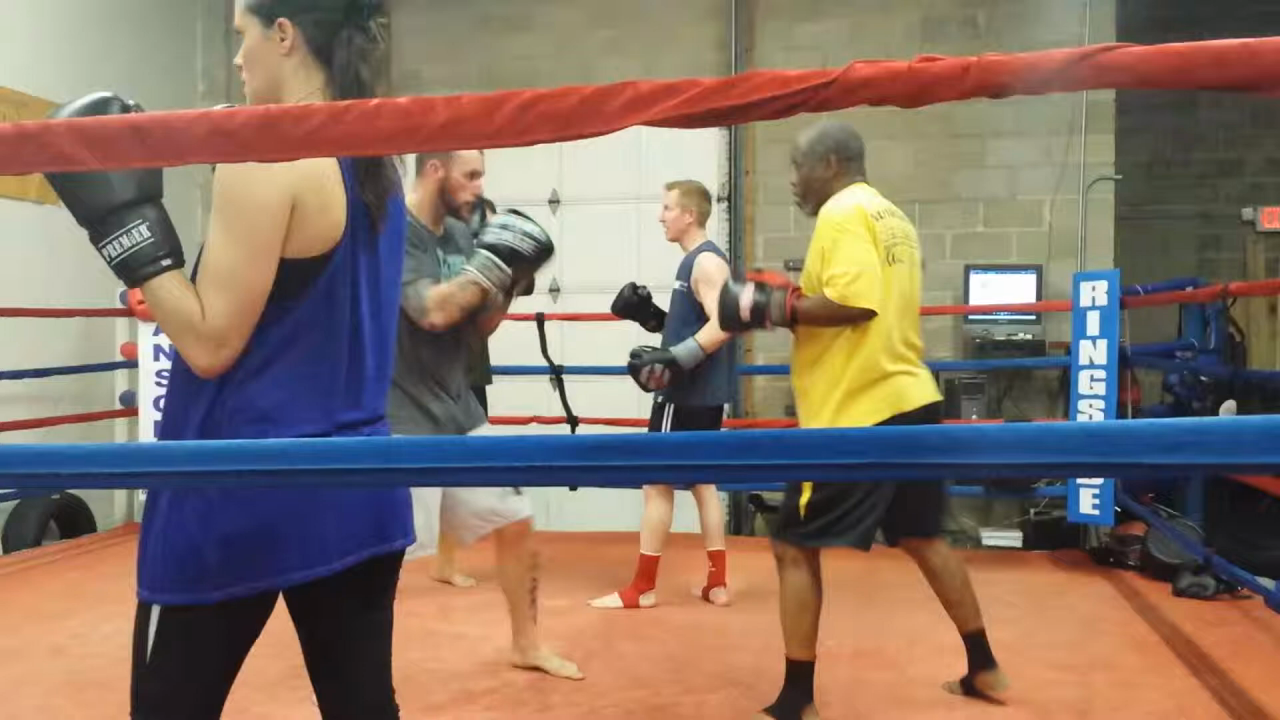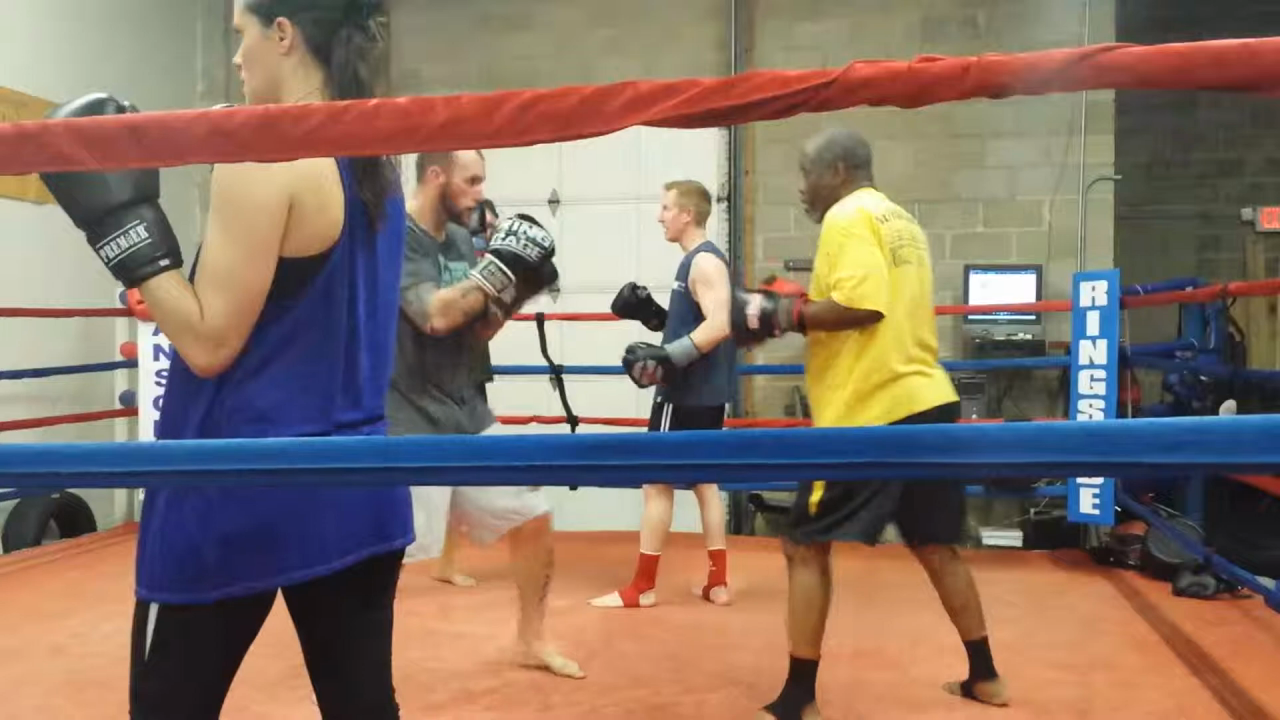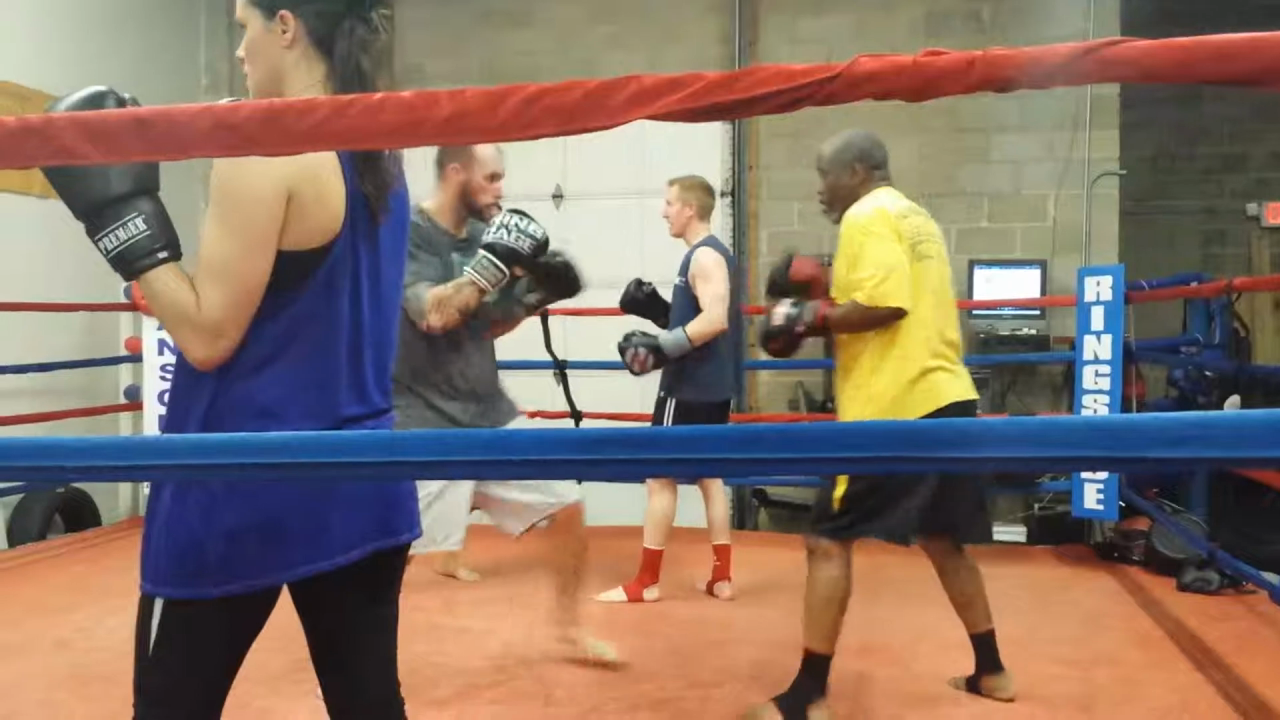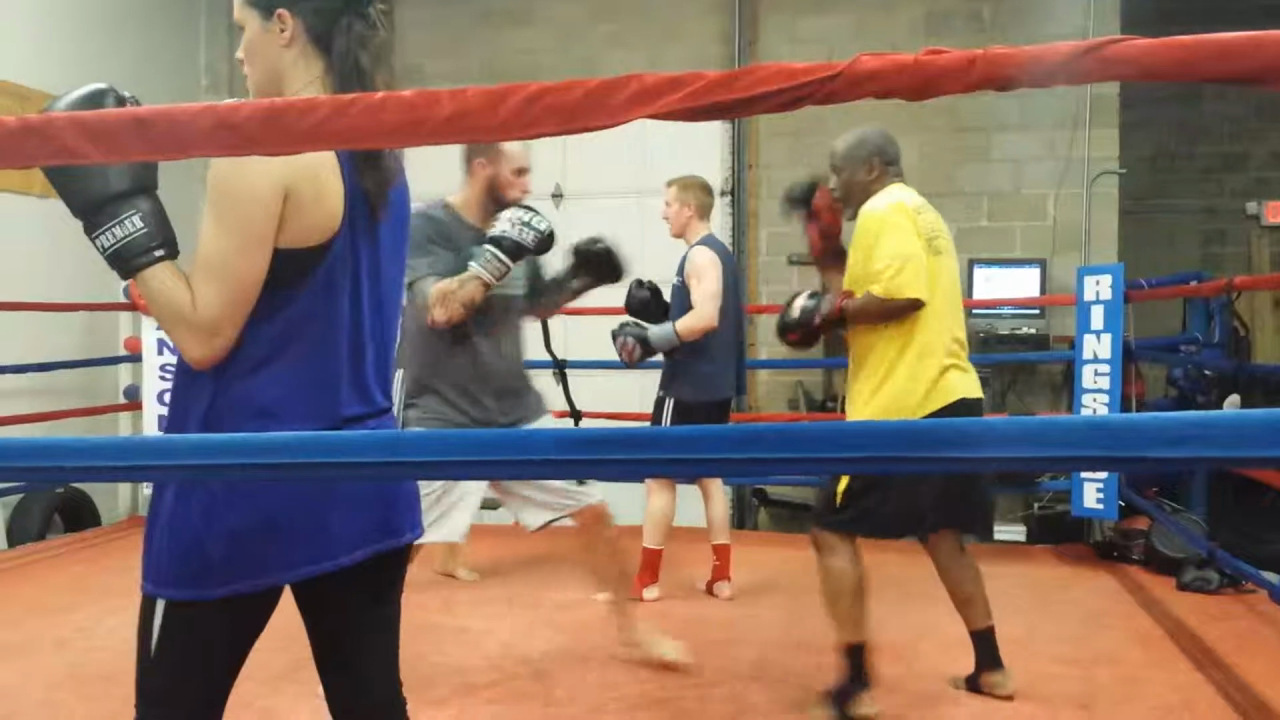
dt=0.1s
person 1, frame 1
left shoulder: (263, 158)
right shoulder: (374, 170)
left elbow: (211, 344)
left wrist: (126, 222)
left hip: (241, 495)
right hip: (354, 489)
person 1, frame 2
left shoulder: (261, 157)
right shoulder: (373, 169)
left elbow: (209, 343)
left wrist: (124, 221)
left hip: (239, 494)
right hip: (353, 487)
person 1, frame 3
left shoulder: (262, 148)
right shoulder: (378, 164)
left elbow: (207, 337)
left wrist: (122, 212)
left hip: (245, 489)
right hip: (359, 482)
person 1, frame 4
left shoulder: (259, 147)
right shoulder: (378, 161)
left elbow: (203, 335)
left wrist: (120, 209)
left hip: (245, 488)
right hip: (360, 481)
person 2, frame 1
left shoulder: (841, 214)
right shoulder: (892, 217)
left elbow: (853, 305)
left wrist: (775, 307)
right wrist: (790, 299)
left hip: (856, 412)
right hip: (911, 402)
left knee: (794, 547)
right knee: (923, 539)
right ankle: (983, 668)
person 2, frame 2
left shoulder: (847, 218)
right shoulder: (901, 221)
left elbow: (860, 308)
left wrist: (783, 314)
right wrist: (800, 304)
left hip: (868, 413)
right hip: (926, 404)
left knee: (805, 547)
right knee: (936, 545)
person 2, frame 3
left shoulder: (868, 217)
right shoulder: (915, 218)
left elbow: (883, 307)
left wrist: (807, 319)
right wrist: (818, 288)
left hip: (896, 410)
right hip: (947, 400)
left knee: (827, 540)
right knee: (943, 539)
right ankle: (989, 669)
person 2, frame 4
left shoulder: (884, 210)
right shoulder: (919, 212)
left elbow: (901, 298)
right elbow: (873, 289)
left wrist: (826, 309)
right wrist: (825, 235)
left hip: (904, 407)
right hip: (951, 398)
left knee: (833, 533)
right knee: (943, 534)
right ankle: (990, 667)
person 3, frame 1
left shoulder: (460, 235)
right elbow: (434, 312)
left wrist: (513, 280)
left hip: (460, 417)
right hip: (401, 423)
left knee: (516, 525)
left ankle: (527, 642)
person 3, frame 2
left shoulder: (461, 240)
right elbow: (436, 315)
left wrist: (517, 292)
right wrist: (500, 264)
left hip: (467, 419)
right hip: (406, 427)
left knee: (533, 521)
left ankle: (532, 639)
person 3, frame 3
left shoulder: (482, 231)
right shoulder: (407, 233)
right elbow: (435, 315)
left wrist: (535, 293)
left hip: (491, 417)
right hip: (424, 424)
left knee: (567, 512)
left ankle: (572, 629)
person 3, frame 4
left shoulder: (509, 225)
right shoulder: (427, 226)
right elbow: (442, 310)
left wrist: (577, 278)
right wrist: (500, 252)
left hip: (516, 414)
right hip: (443, 419)
left knee: (594, 515)
left ankle: (633, 632)
person 4, frame 1
left shoulder: (706, 261)
right shoulder: (695, 261)
left elbow: (722, 325)
left wrist: (674, 358)
right wrist: (650, 316)
left hip: (687, 394)
right hip: (700, 393)
left knee: (657, 483)
right knee: (702, 482)
left ankle: (642, 588)
right ankle: (717, 583)
person 4, frame 2
left shoulder: (704, 262)
right shoulder: (698, 261)
left elbow: (719, 325)
left wrist: (668, 355)
right wrist: (652, 315)
left hip: (686, 393)
right hip: (702, 392)
left knee: (657, 482)
right knee: (704, 480)
left ankle: (643, 587)
right ankle: (717, 582)
person 4, frame 3
left shoulder: (703, 256)
right shoulder: (714, 253)
left elbow: (716, 321)
left wrist: (663, 345)
right wrist: (658, 310)
left hip: (689, 388)
right hip: (711, 386)
left knee: (660, 476)
right knee: (708, 475)
left ankle: (646, 581)
right ankle: (721, 576)
person 4, frame 4
left shoulder: (699, 255)
right shoulder: (718, 252)
left elbow: (707, 319)
left wrist: (653, 338)
right wrist: (661, 311)
left hip: (687, 385)
right hip: (713, 384)
left knee: (659, 476)
right knee: (709, 474)
left ankle: (647, 581)
right ankle: (722, 576)
